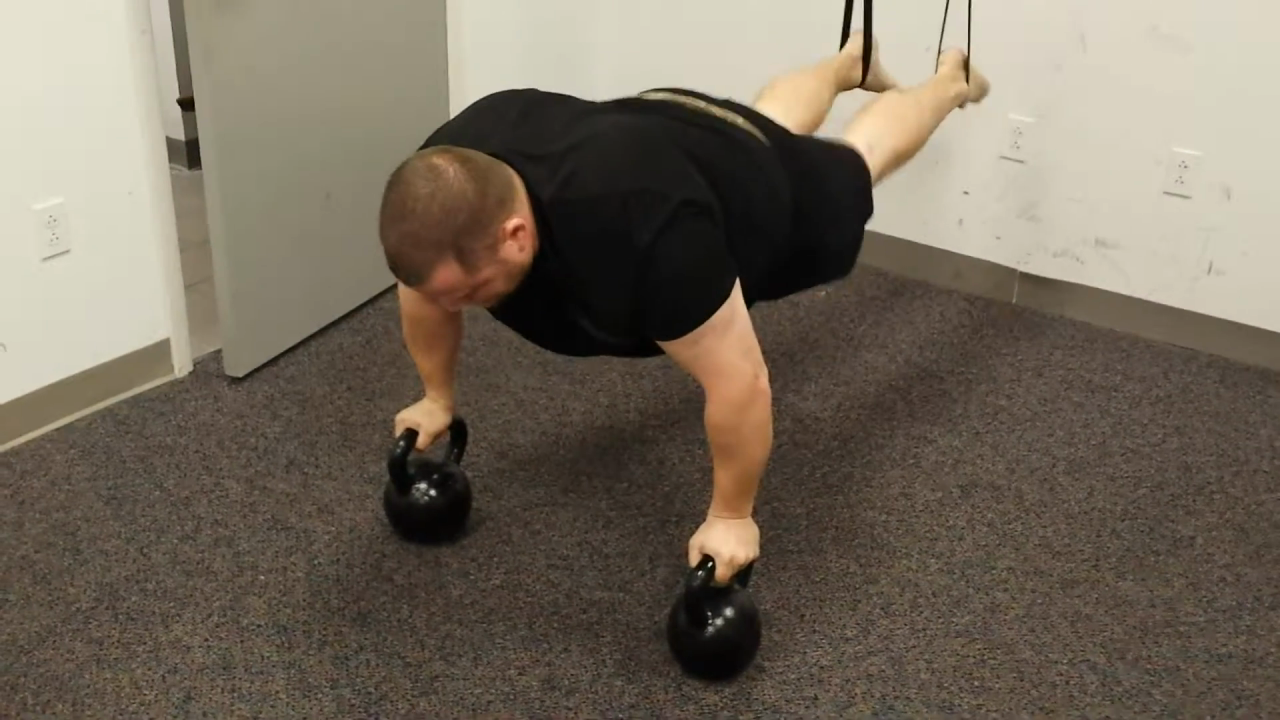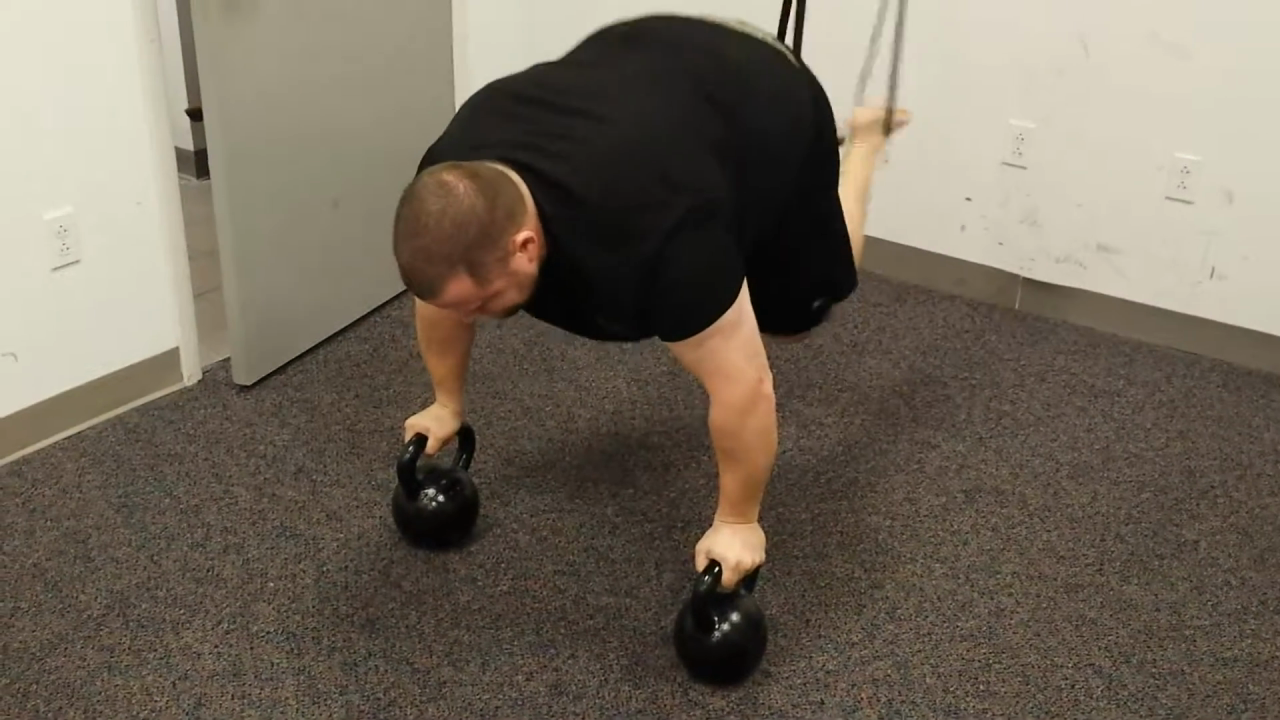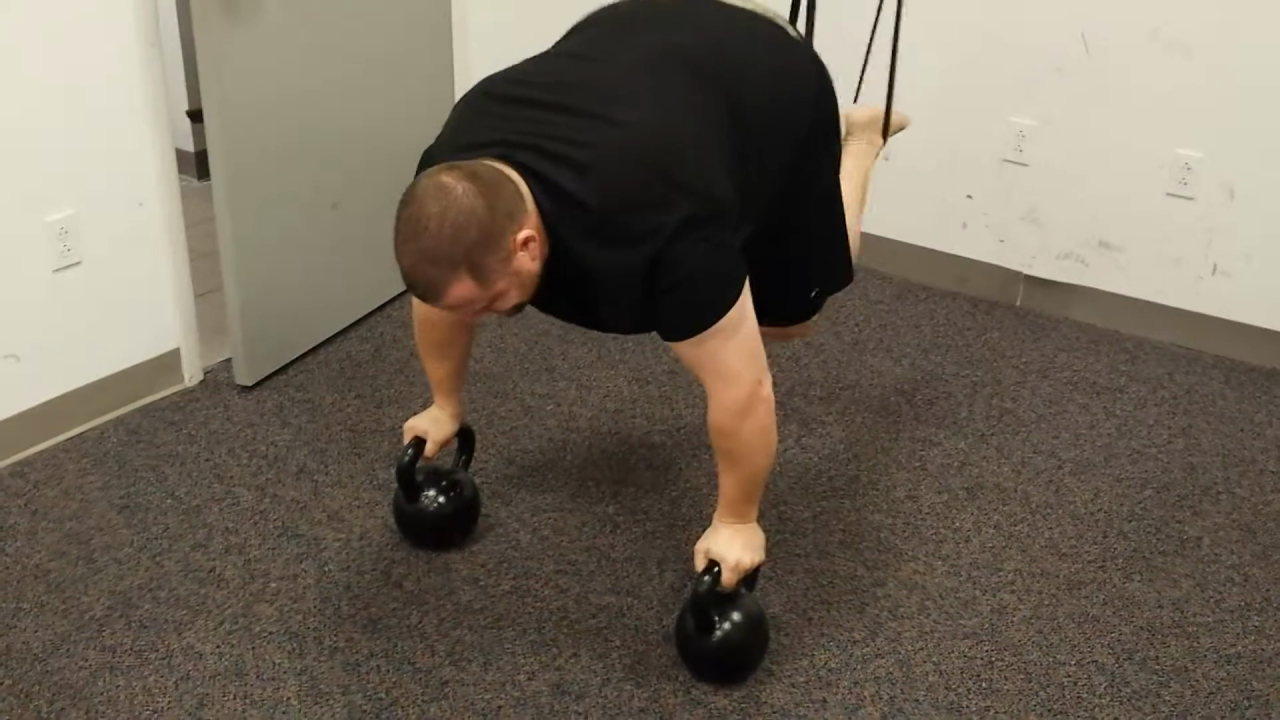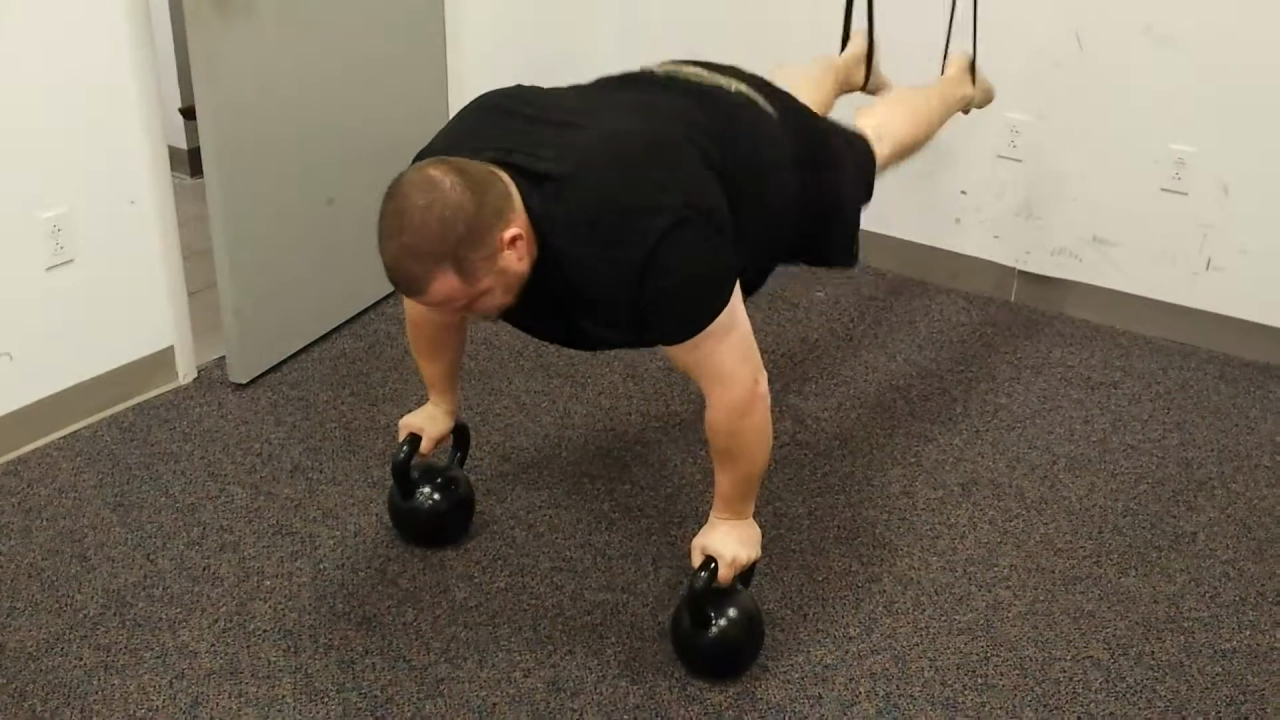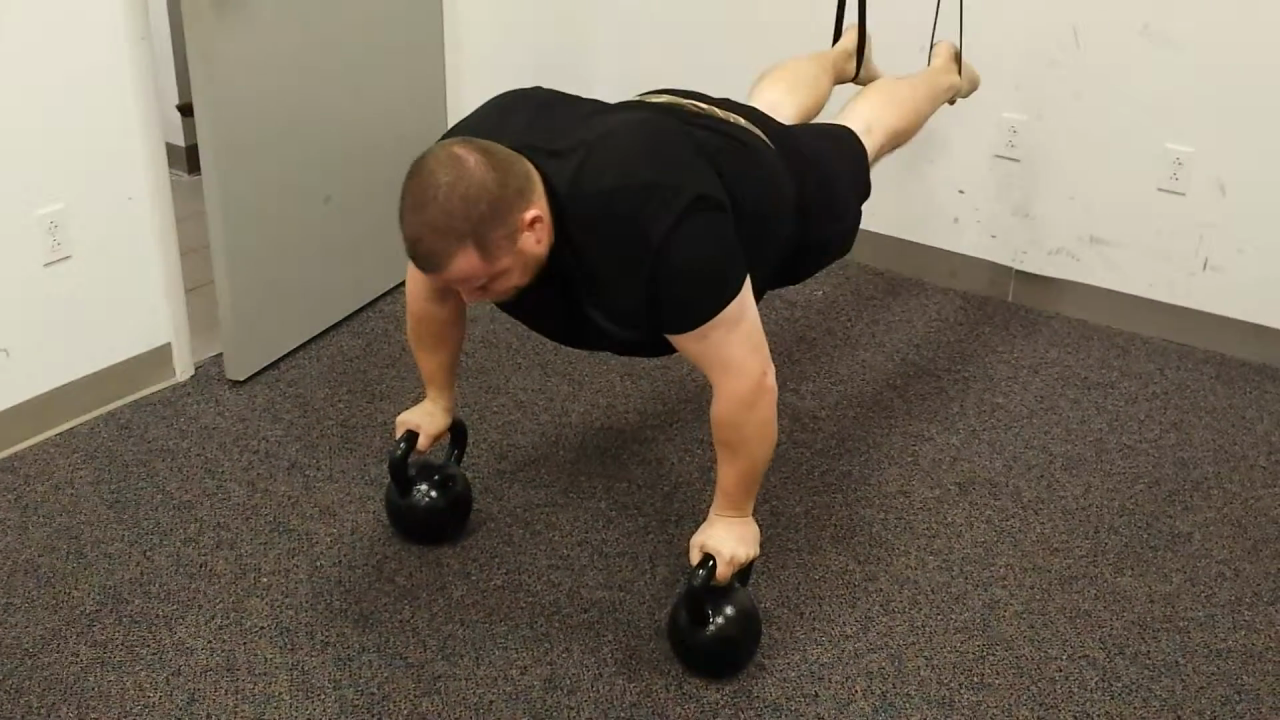
dt=0.4s
person 1, frame 1
left shoulder: (640, 235)
right shoulder: (453, 174)
left elbow: (739, 384)
right elbow: (425, 289)
left wrist: (731, 518)
right wrist: (437, 398)
left hip: (767, 192)
left knee: (853, 158)
right knee: (776, 121)
left ankle: (947, 82)
right ankle: (849, 62)
person 1, frame 2
left shoulder: (645, 233)
right shoulder: (454, 174)
left elbow: (743, 386)
right elbow: (442, 290)
left wrist: (737, 524)
right wrist: (448, 405)
left hip: (773, 103)
left knee: (790, 321)
left ankle: (861, 140)
person 1, frame 3
left shoulder: (646, 231)
right shoulder: (454, 172)
left elbow: (742, 386)
right elbow: (441, 292)
left wrist: (737, 523)
right wrist: (446, 407)
left hip: (769, 77)
left knee: (788, 316)
left ankle: (861, 137)
person 1, frame 4
left shoulder: (638, 238)
right shoulder: (451, 178)
left elbow: (738, 388)
right elbow: (430, 298)
left wrist: (733, 520)
right wrist: (441, 403)
left hip: (759, 153)
right hip: (662, 101)
left knee: (868, 143)
left ankle: (954, 85)
right ankle: (850, 65)
person 1, frame 5
left shoulder: (654, 228)
right shoulder: (469, 170)
left elbow: (746, 380)
right elbow: (431, 287)
left wrist: (732, 518)
right wrist: (438, 401)
left hip: (765, 182)
left knee: (858, 136)
right knee: (768, 112)
left ankle: (942, 75)
right ankle: (841, 57)
